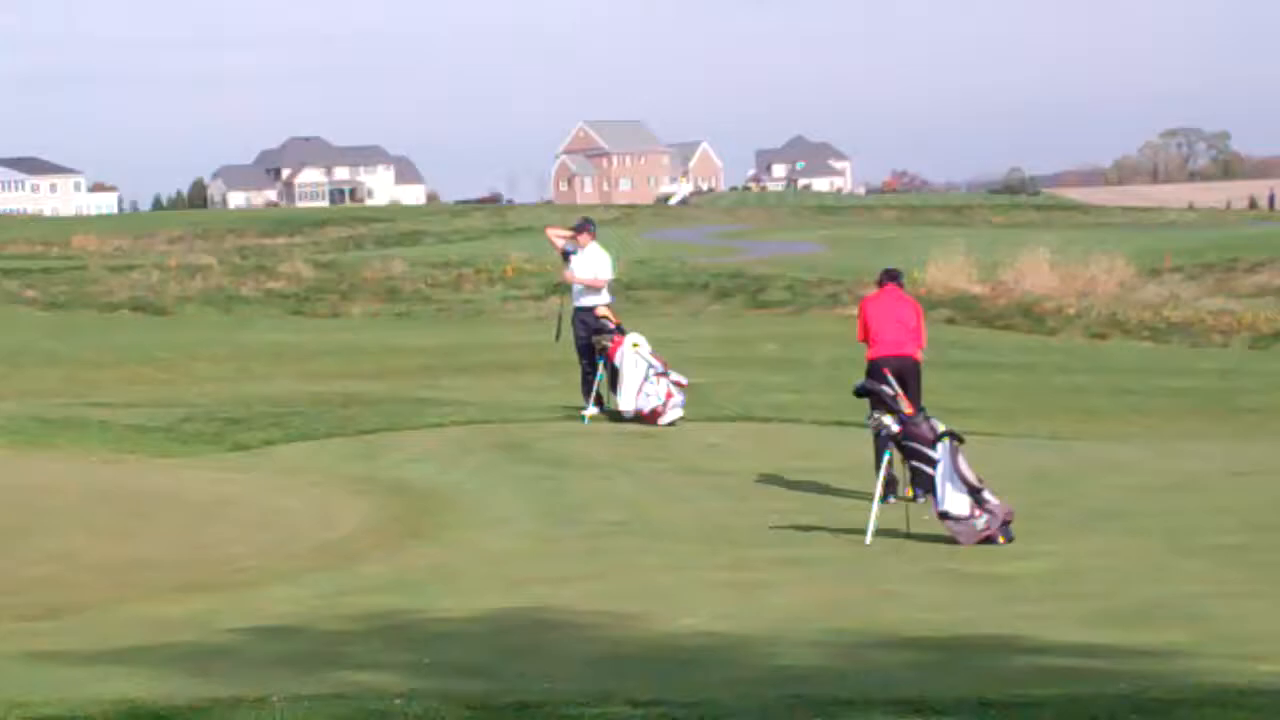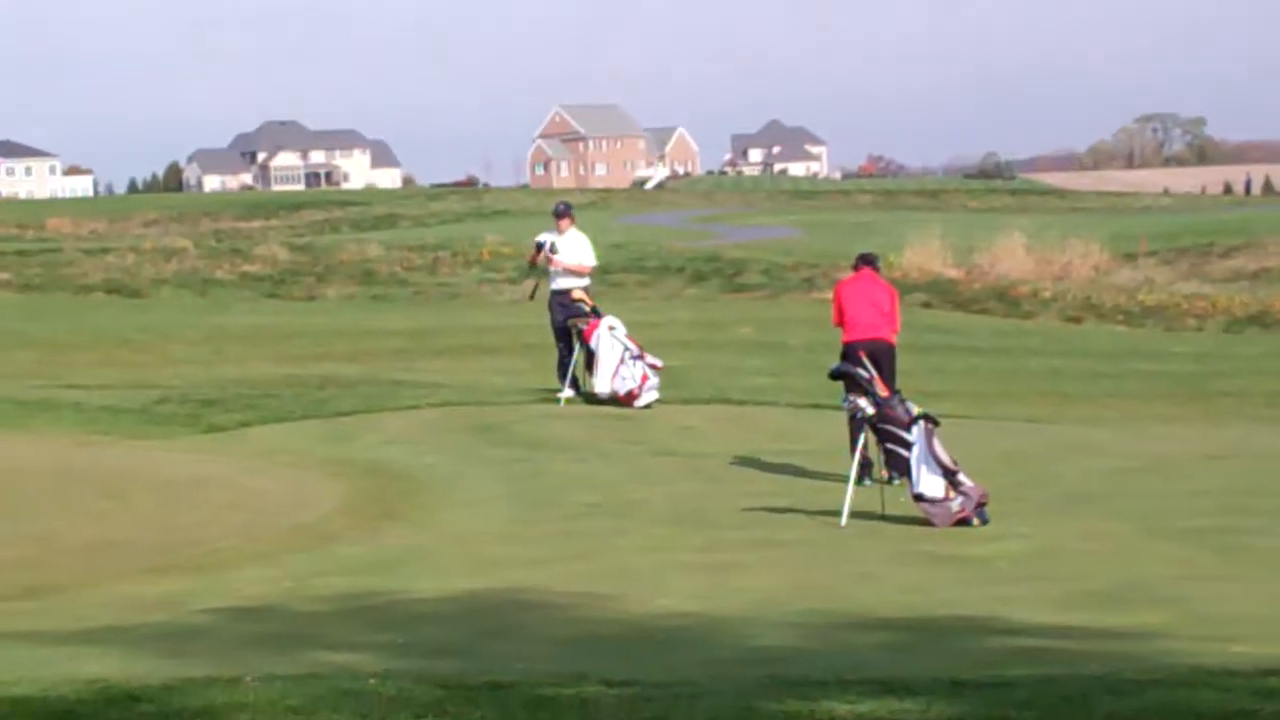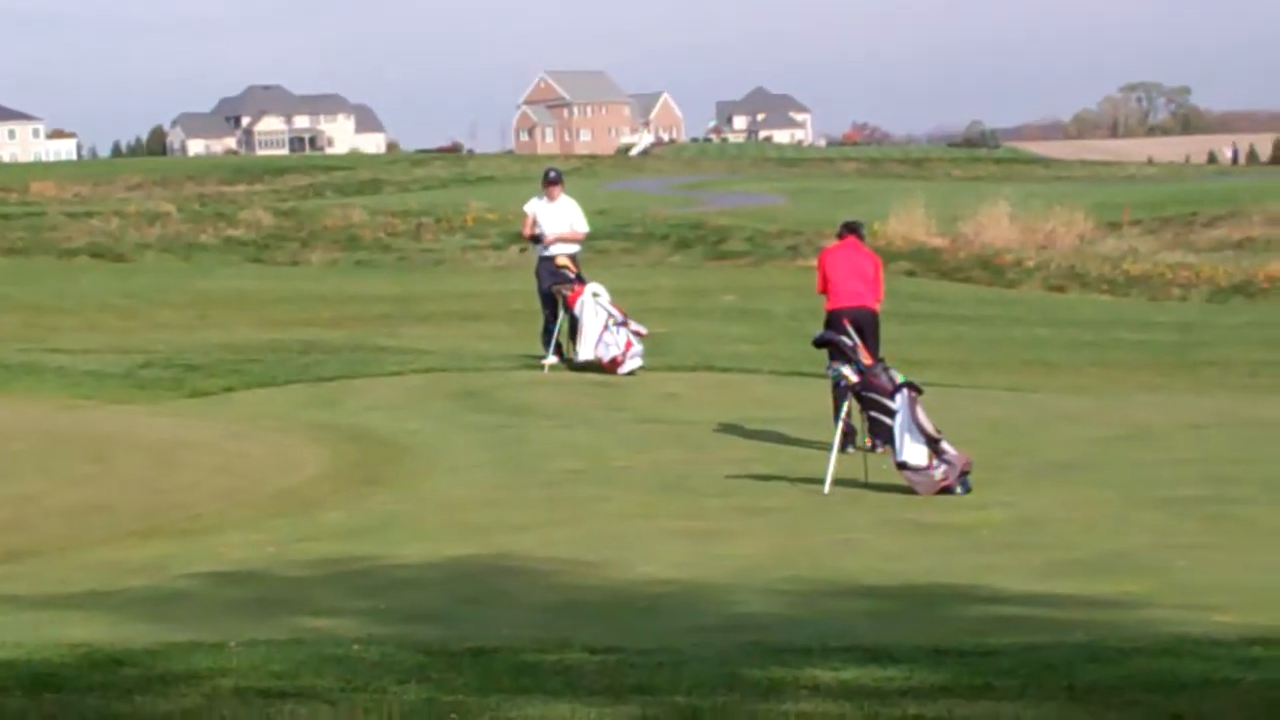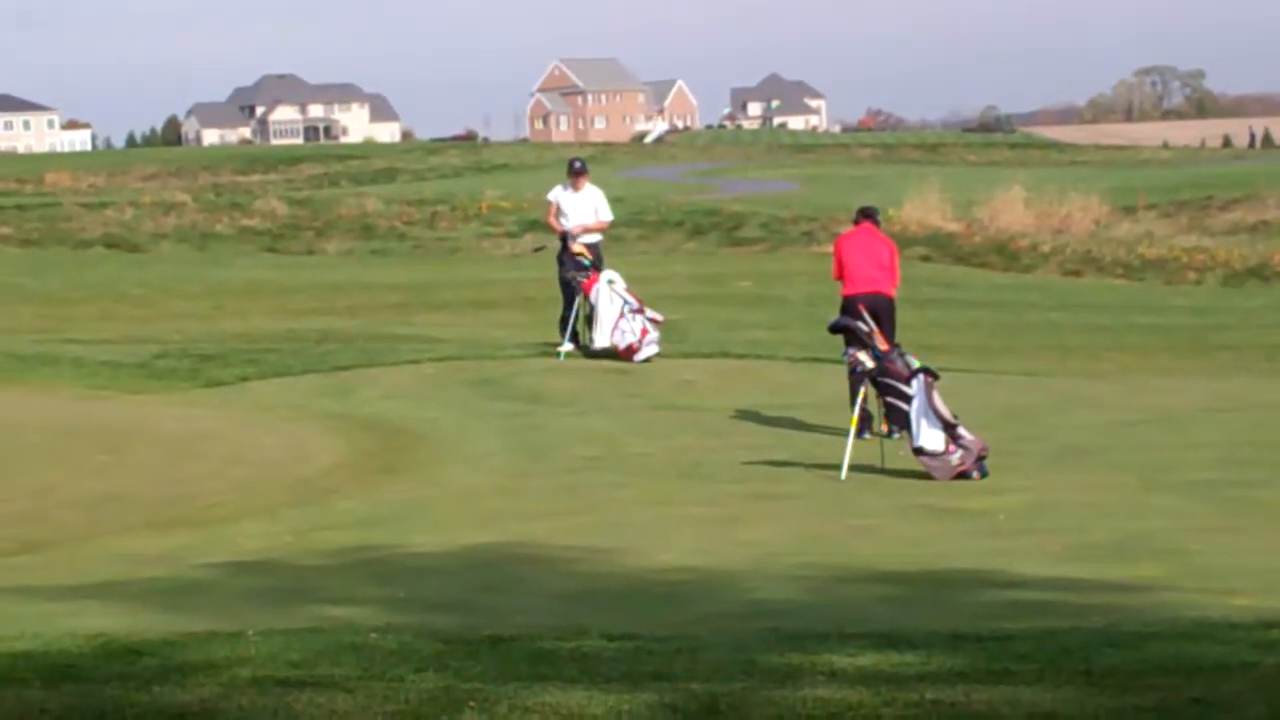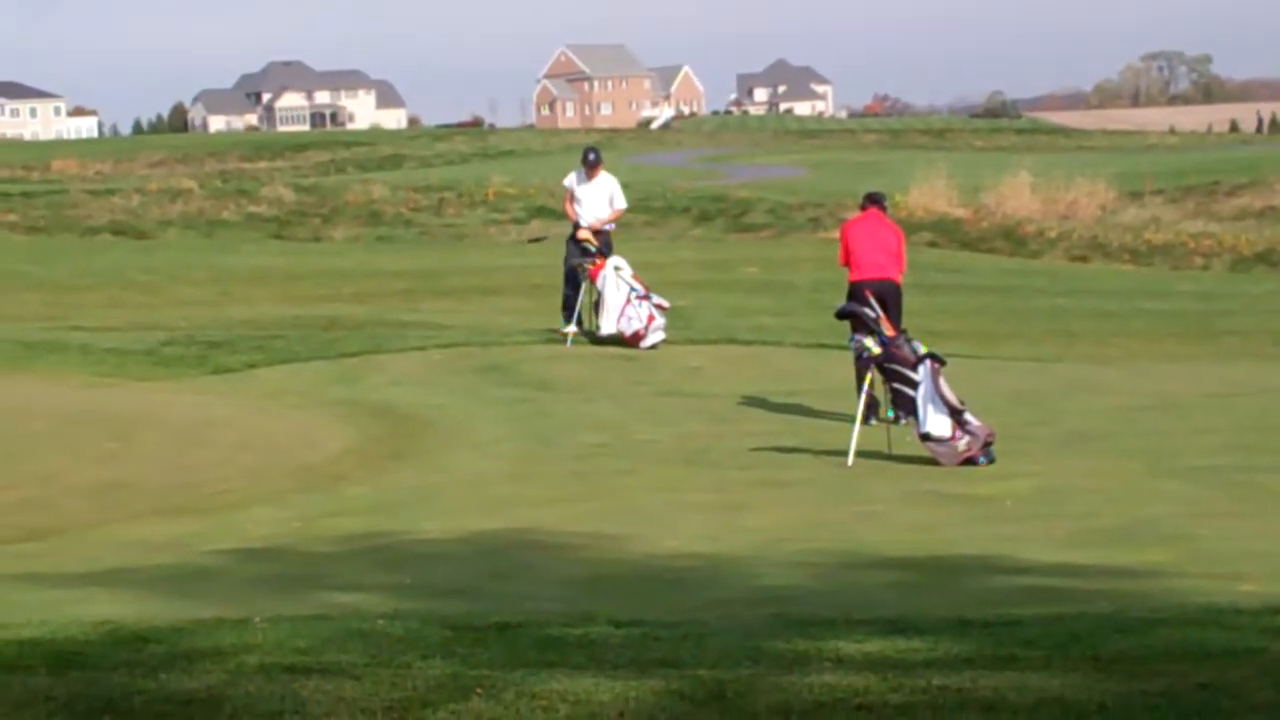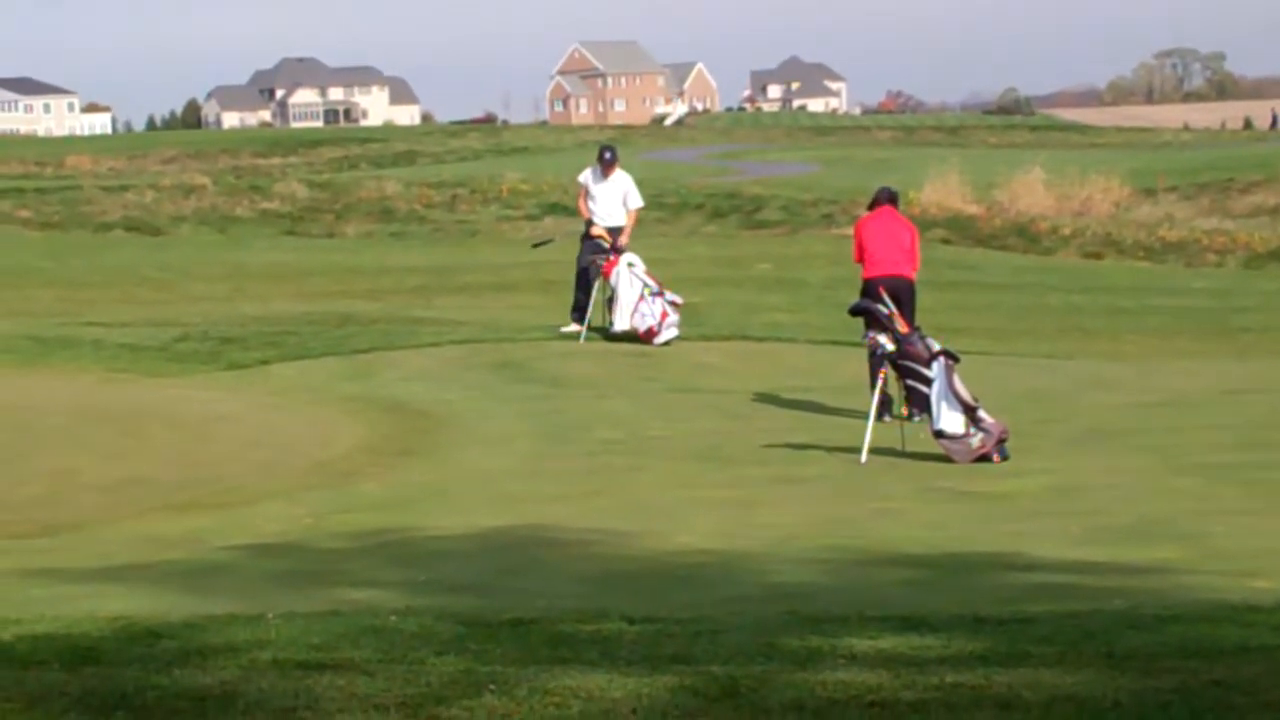
dt=0.3s
person 1, frame 1
left shoulder: (867, 302)
right shoulder: (913, 303)
left elbow: (862, 336)
right elbow: (921, 341)
left hip: (880, 361)
right hip: (908, 361)
left ankle: (889, 488)
right ankle: (920, 486)
person 1, frame 2
left shoulder: (842, 286)
right shoulder: (888, 288)
left elbow: (838, 320)
right elbow: (895, 325)
left hip: (854, 345)
right hip: (883, 345)
left ankle: (864, 470)
person 1, frame 3
left shoulder: (827, 254)
right shoulder: (872, 256)
left elbow: (821, 288)
right elbow: (879, 294)
left hip: (838, 313)
right hip: (867, 313)
left ankle: (847, 438)
right ankle: (878, 437)
person 1, frame 4
left shoulder: (842, 240)
right shoulder: (888, 242)
left elbow: (837, 274)
right elbow: (895, 279)
left hip: (854, 299)
right hip: (883, 299)
left ankle: (863, 424)
right ankle: (894, 423)
person 1, frame 5
left shoulder: (849, 226)
right shoulder: (894, 228)
left elbow: (844, 260)
right elbow: (902, 265)
left hip: (861, 285)
right hip: (890, 285)
left ankle: (870, 410)
person 1, frame 6
left shoulder: (863, 223)
right shoulder: (908, 225)
left elbow: (858, 257)
right elbow: (915, 263)
left hip: (874, 282)
right hip: (903, 282)
left ankle: (883, 407)
right ankle: (914, 406)
person 2, frame 1
left shoulder: (600, 255)
right shoulder: (573, 250)
left elbow: (601, 282)
right elbow: (549, 231)
left wrist: (576, 279)
right wrist: (573, 235)
left hip: (599, 311)
right hip: (580, 312)
right knee: (586, 360)
right ankle: (594, 403)
person 2, frame 2
left shoulder: (581, 239)
right shoulder: (548, 239)
left elbow: (587, 268)
left wrist: (562, 264)
right wrist: (539, 252)
left hip: (578, 294)
right hip: (557, 295)
right knee: (563, 342)
right ankle: (569, 385)
person 2, frame 3
left shoulder: (571, 205)
right shoulder: (534, 204)
left elbow: (581, 235)
right elbow: (525, 230)
left wrist: (557, 236)
right wrist: (532, 236)
left hip: (568, 259)
right hip: (545, 261)
right knee: (549, 307)
right ankle: (553, 351)
person 2, frame 4
left shoulder: (596, 194)
right shoulder: (558, 192)
left elbow: (605, 223)
right elbow: (550, 217)
left wrist: (583, 227)
right wrist: (560, 231)
left hip: (590, 248)
right hip: (568, 249)
right knee: (569, 293)
right ankle: (570, 339)
person 2, frame 5
left shoulder: (610, 182)
right shoulder: (574, 178)
left elbow: (619, 210)
right elbow: (567, 203)
left wrist: (600, 222)
right wrist: (575, 221)
left hip: (601, 235)
right hip: (579, 233)
right knee: (571, 272)
right ankle: (571, 320)
person 2, frame 6
left shoulder: (625, 180)
right shoulder: (588, 174)
left elbow: (633, 210)
right elbow: (581, 200)
left wrist: (626, 235)
right wrist: (588, 220)
left hip: (615, 232)
right hip: (593, 231)
right knee: (583, 272)
right ankle: (578, 320)
